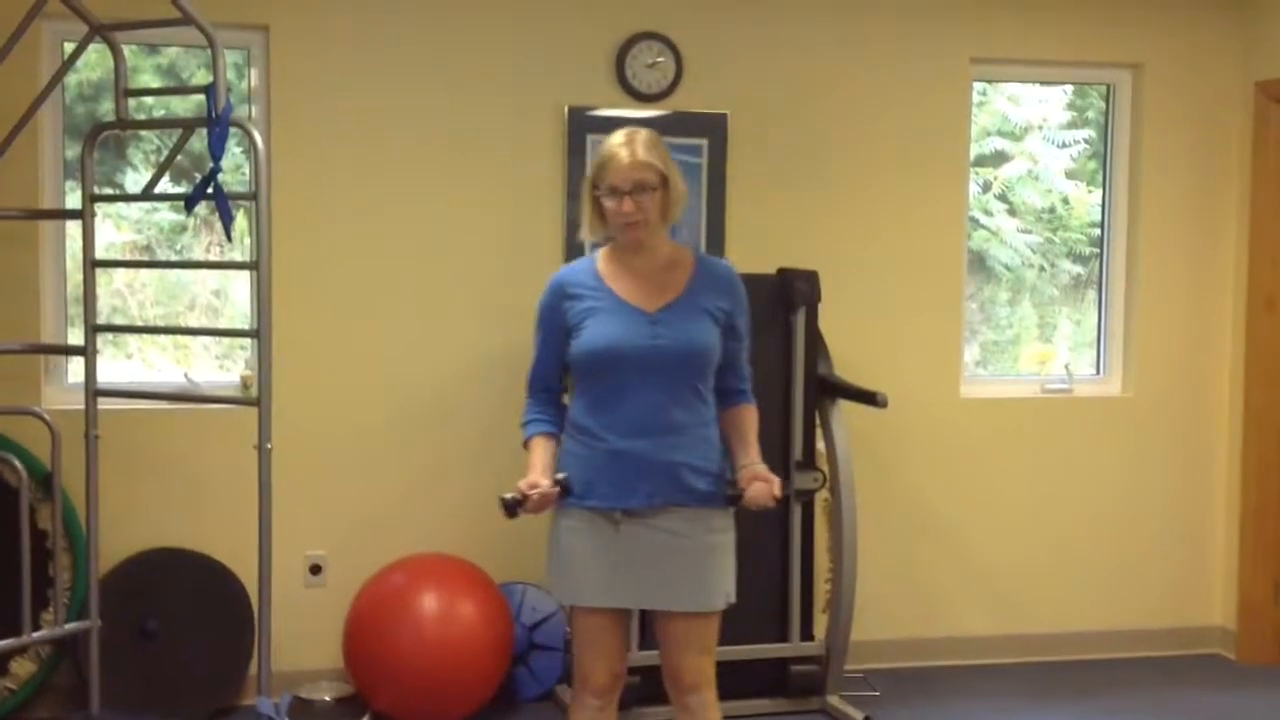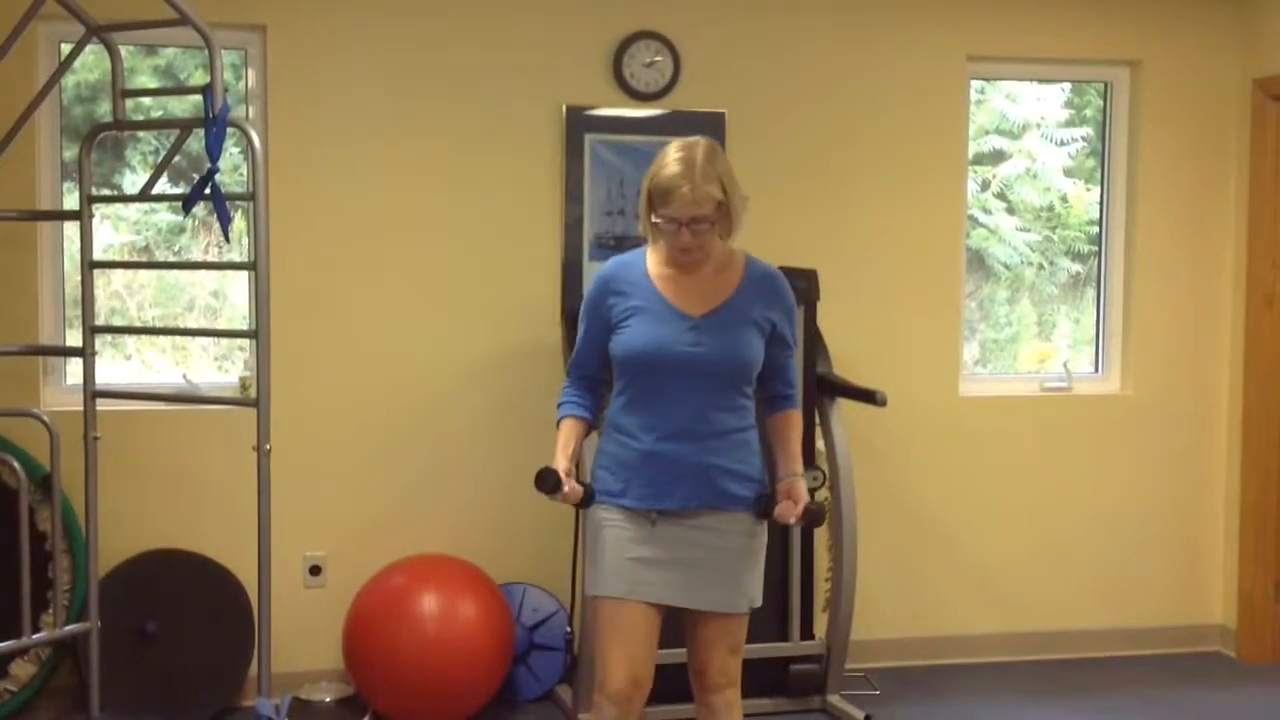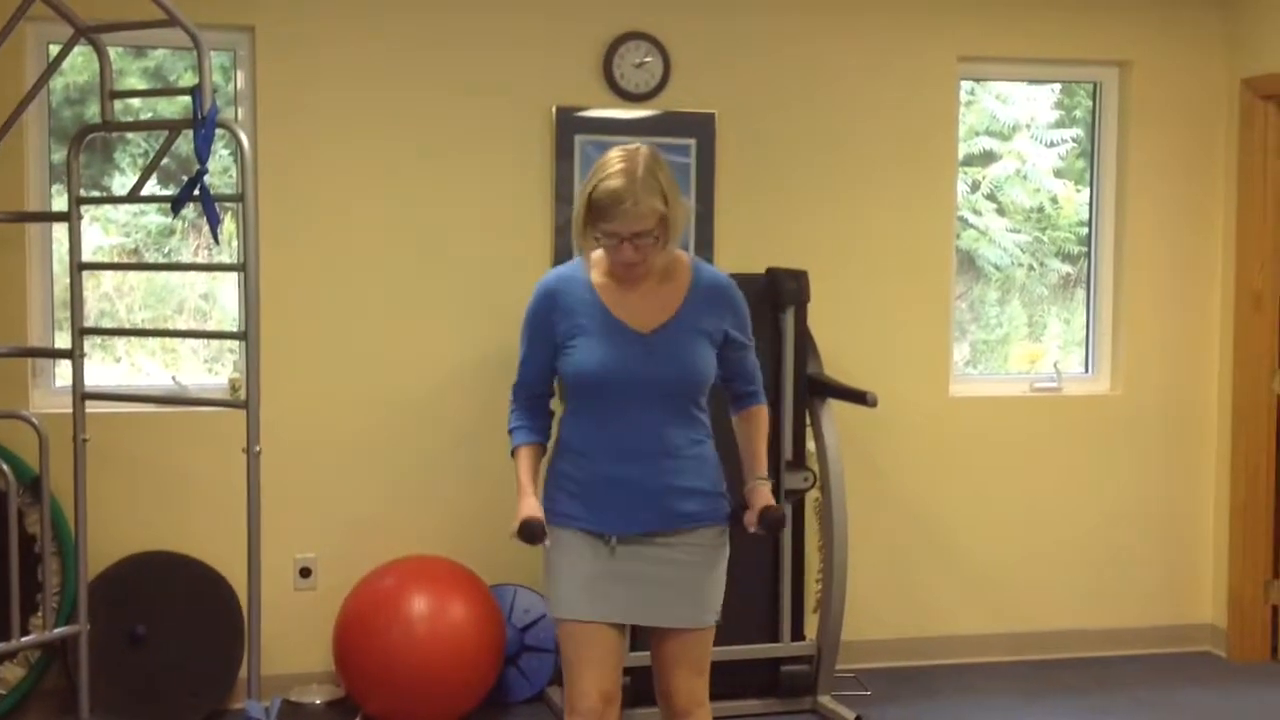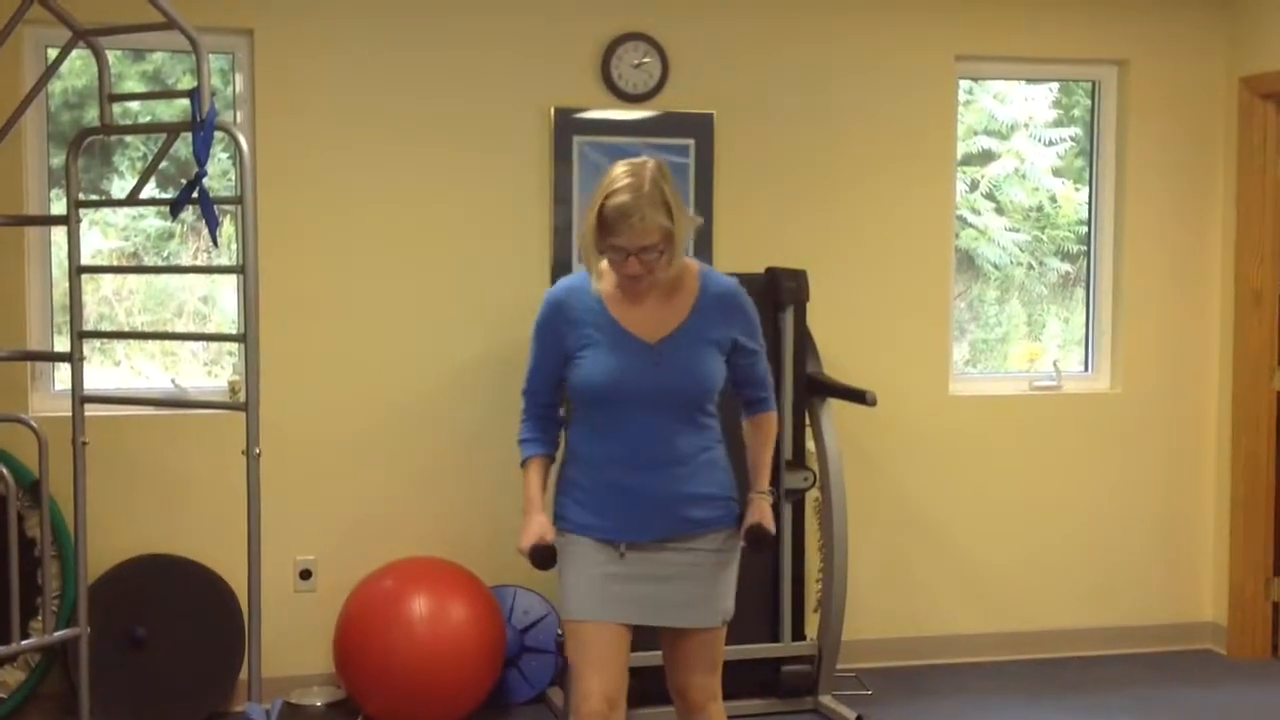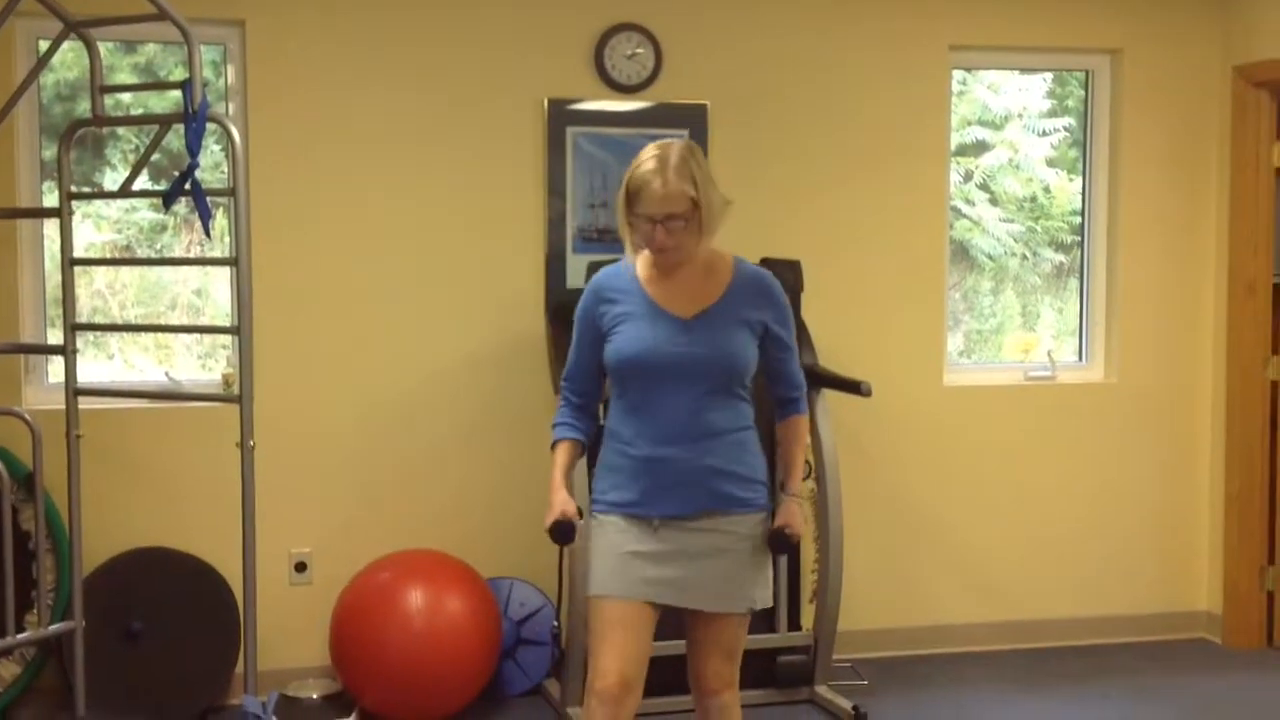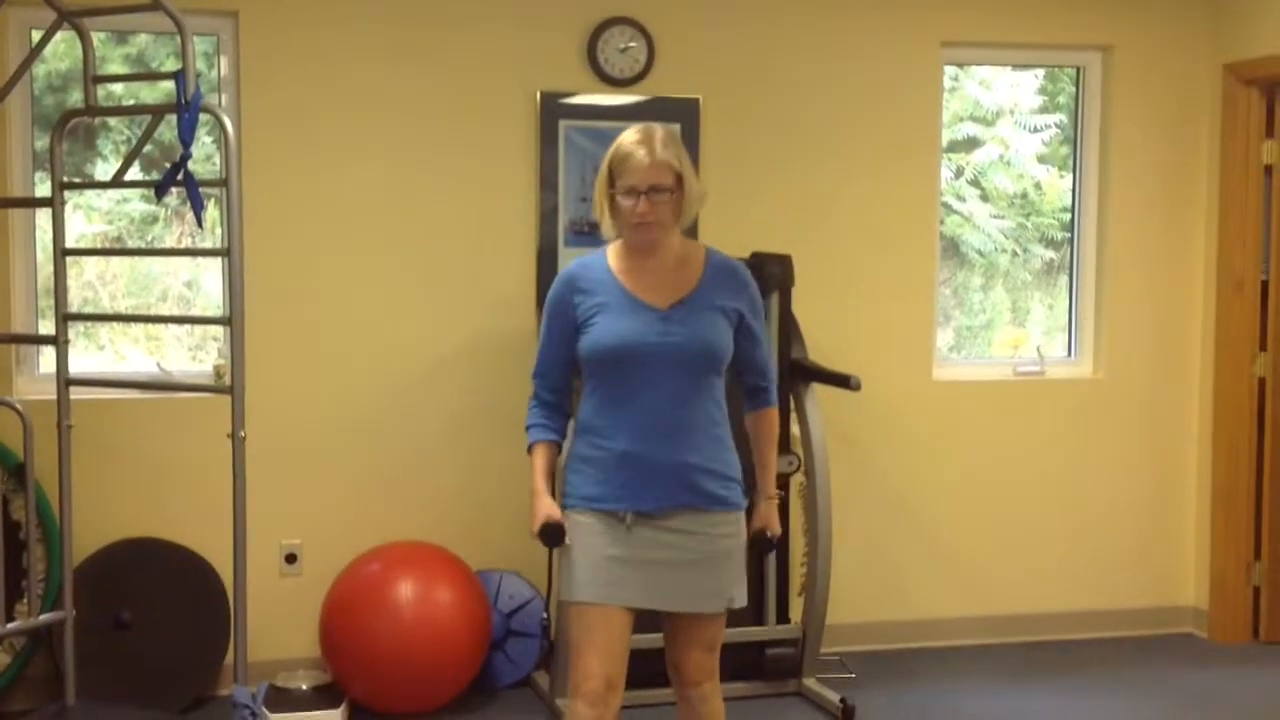
dt=0.5s
person 1, frame 1
left shoulder: (718, 284)
right shoulder: (569, 288)
left elbow: (733, 391)
right elbow: (544, 396)
left wrist: (749, 462)
right wrist: (539, 470)
left hip: (692, 506)
right hip: (593, 508)
person 1, frame 2
left shoulder: (767, 289)
right shoulder: (616, 282)
left elbow: (780, 394)
right elbow: (584, 382)
left wrist: (790, 473)
right wrist: (564, 455)
left hip: (727, 508)
right hip: (628, 504)
person 1, frame 3
left shoulder: (715, 294)
right shoulder: (559, 294)
left elbow: (747, 393)
right elbow: (529, 402)
left wrist: (758, 479)
right wrist: (527, 489)
left hip: (688, 527)
right hip: (585, 528)
person 1, frame 4
left shoulder: (725, 301)
right shoulder: (567, 305)
left elbow: (759, 398)
right elbow: (540, 413)
left wrist: (760, 491)
right wrist: (535, 508)
left hip: (698, 530)
right hip: (596, 533)
person 1, frame 5
left shoulder: (758, 291)
right shoulder: (607, 290)
left elbow: (790, 400)
right elbow: (577, 400)
left wrist: (791, 493)
right wrist: (559, 484)
left hip: (729, 514)
right hip: (627, 514)
person 1, frame 6
left shoulder: (729, 281)
right shoulder: (578, 283)
left elbow: (760, 390)
right elbow: (548, 400)
left wrist: (768, 493)
right wrist: (541, 490)
left hip: (706, 507)
right hip: (603, 509)
